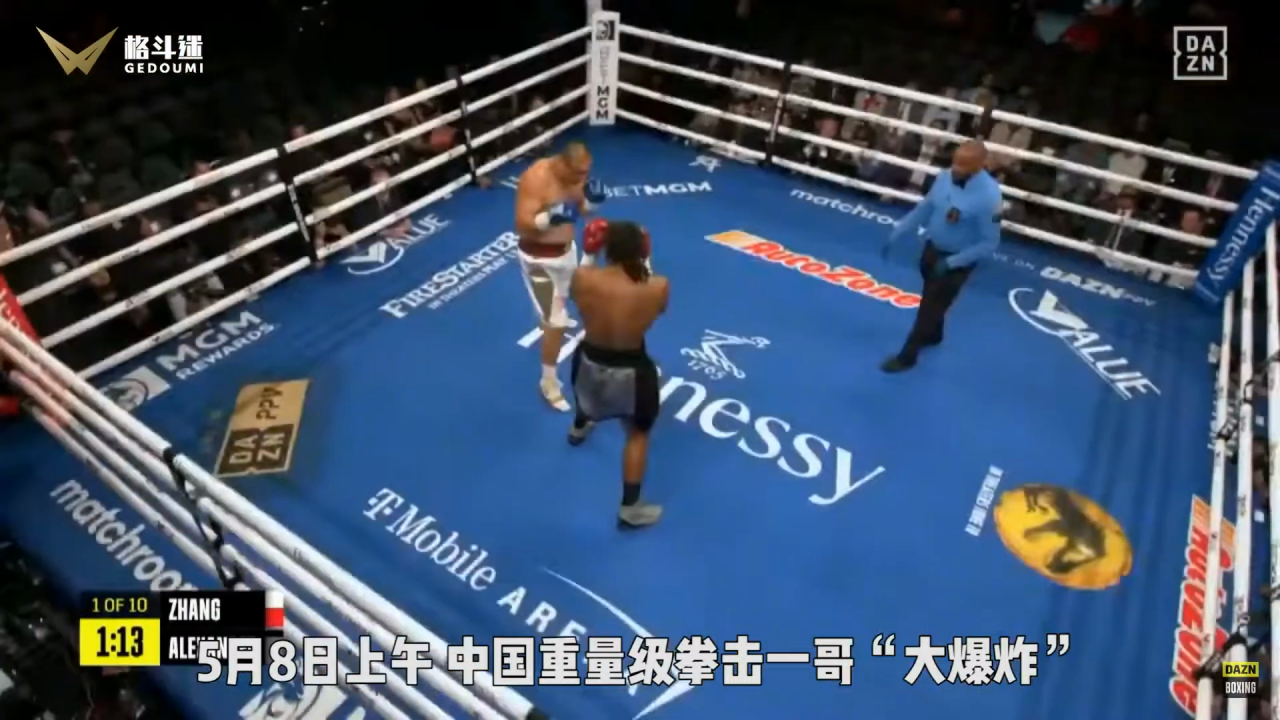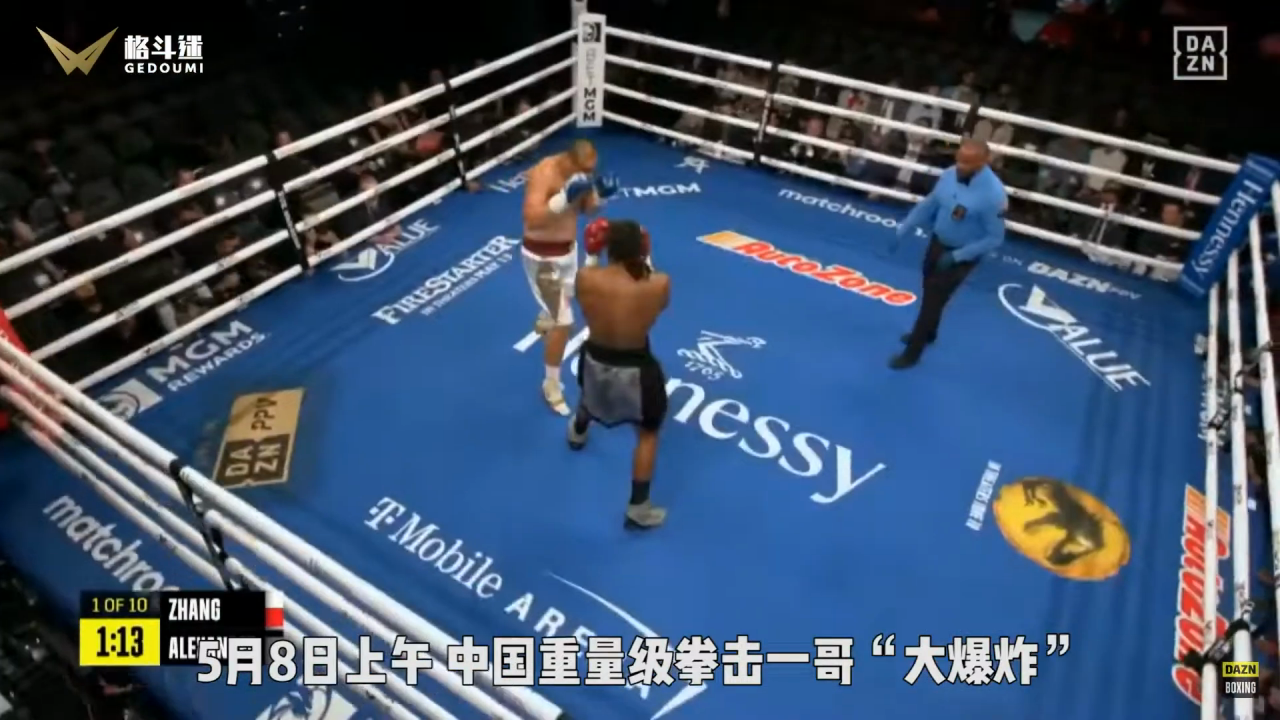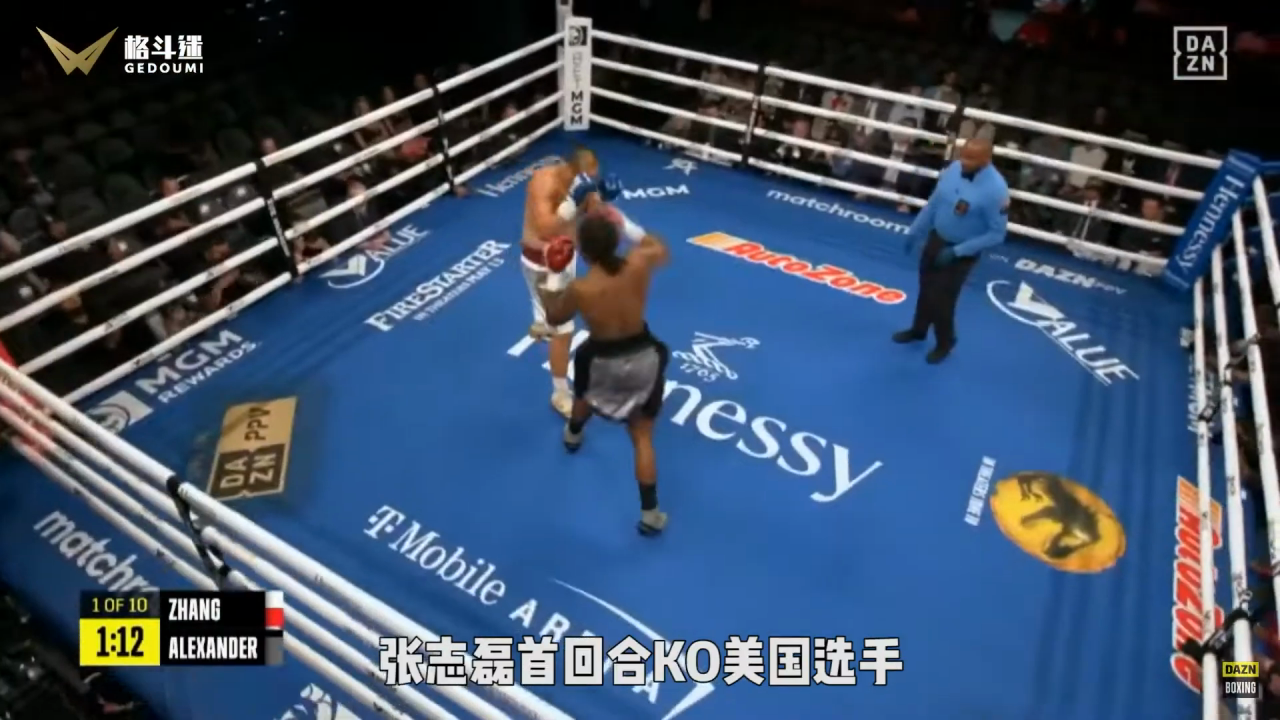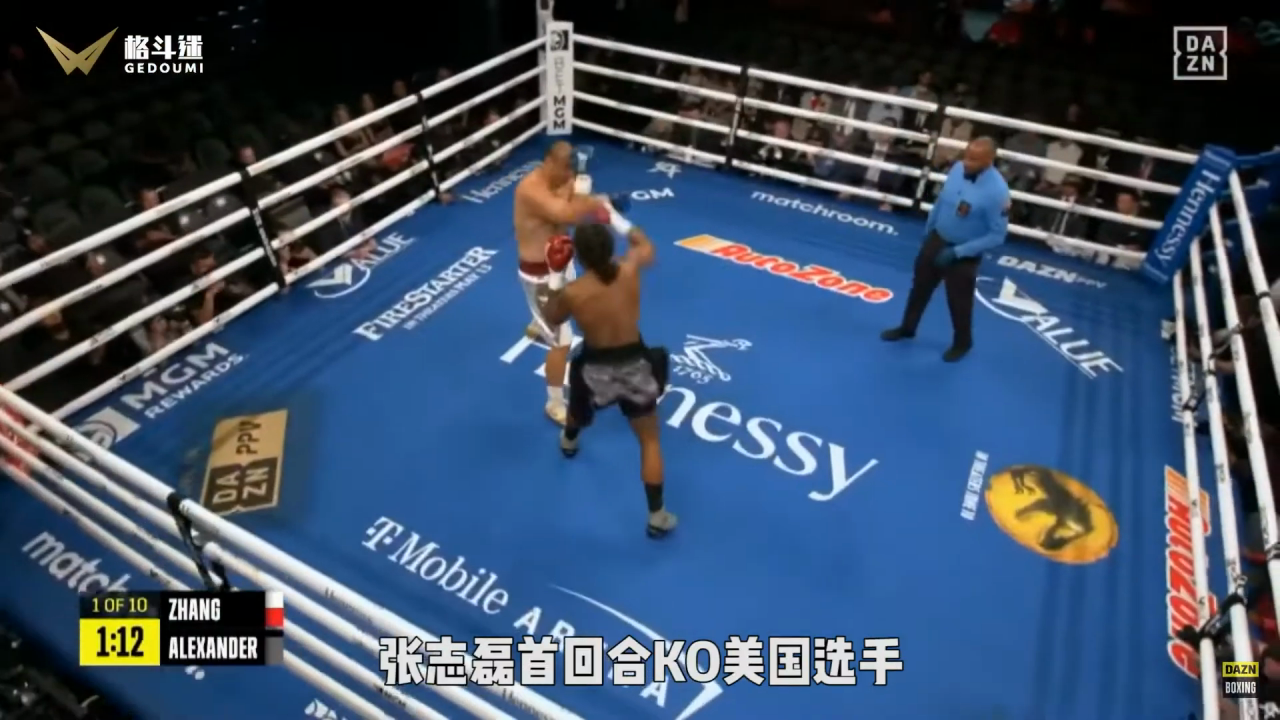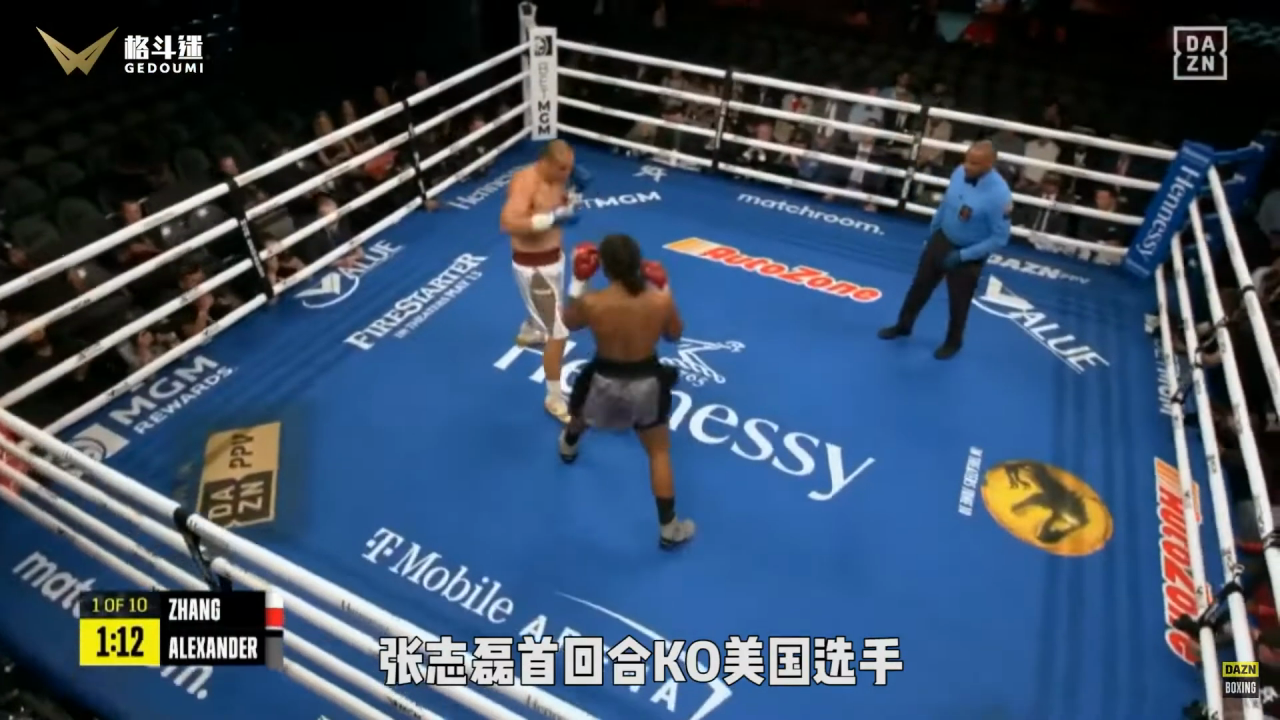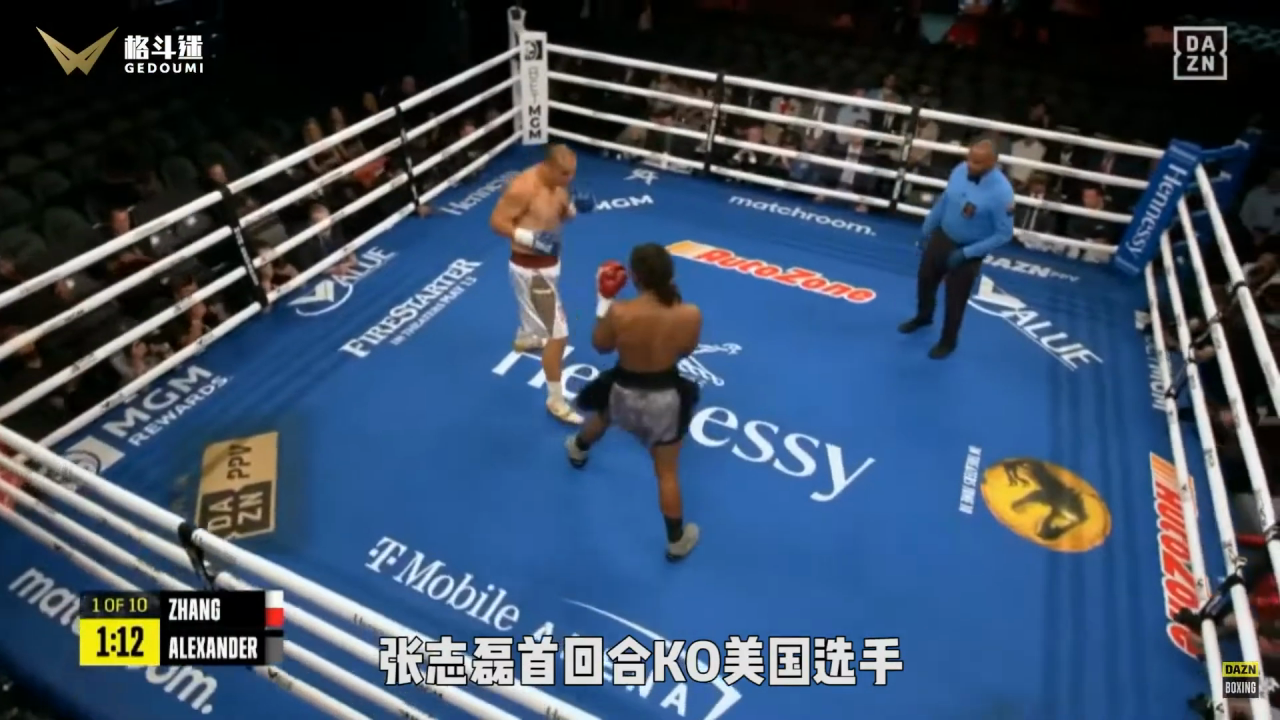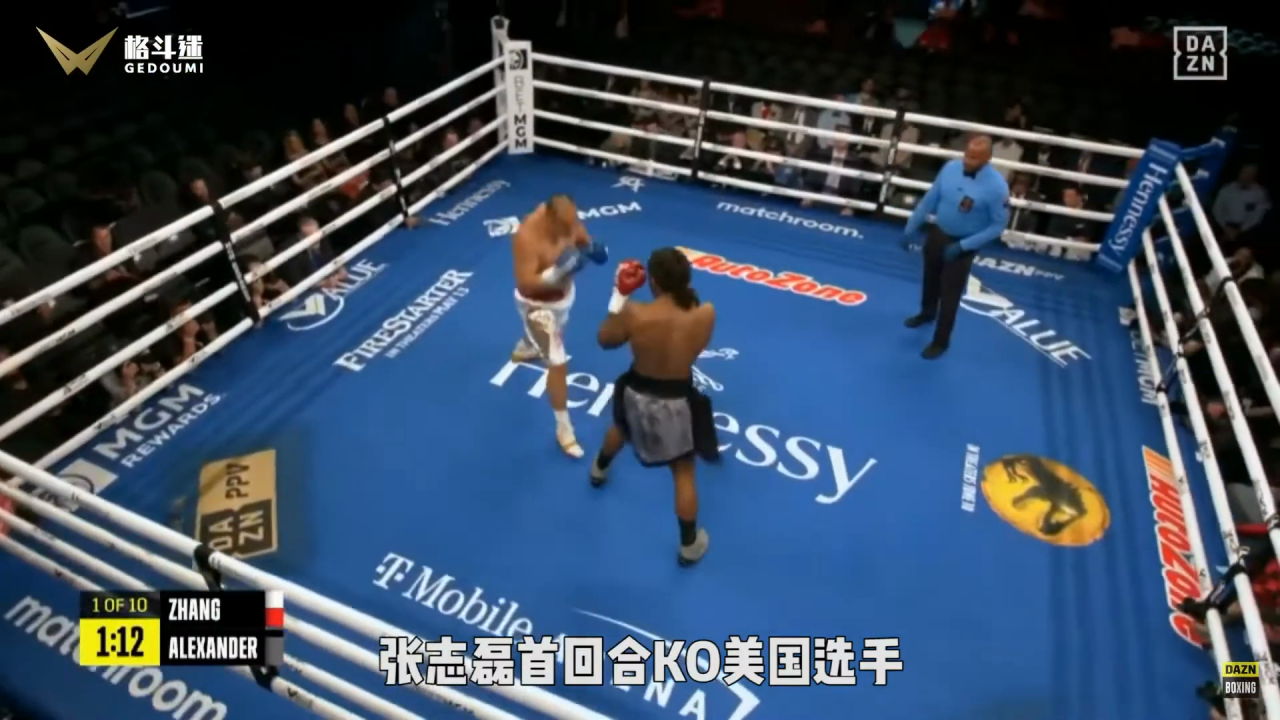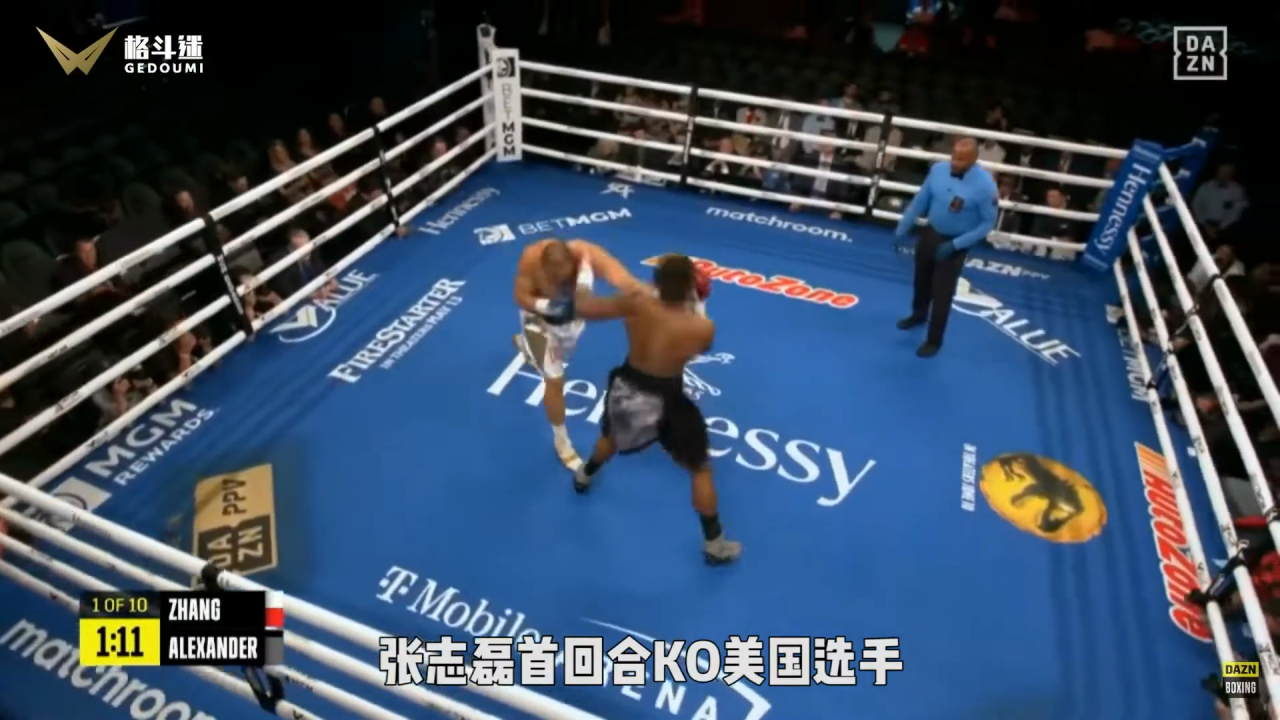
dt=0.2s
person 1, frame 1
left shoulder: (583, 278)
right shoulder: (657, 288)
right wrist: (644, 262)
left hip: (590, 361)
right hip: (629, 371)
left knee: (589, 397)
right knee: (637, 436)
left ankle: (578, 429)
right ankle: (629, 509)
person 1, frame 2
left shoulder: (588, 278)
right shoulder: (659, 285)
right wrist: (646, 260)
left hip: (597, 362)
right hip: (634, 371)
left knee: (591, 395)
right knee: (648, 435)
left ankle: (578, 434)
right ankle: (638, 508)
person 1, frame 3
left shoulder: (579, 289)
right shoulder: (636, 264)
left elbow: (555, 317)
right elbow: (661, 250)
right wrist: (624, 224)
left hip: (603, 361)
right hip: (641, 358)
left knee: (587, 395)
right knee: (642, 438)
left ankle: (573, 435)
right ankle: (650, 514)
person 1, frame 4
left shoulder: (572, 293)
right shoulder: (630, 270)
left elbow: (552, 318)
right elbow: (646, 245)
left wrist: (556, 271)
right wrist: (614, 217)
left hip: (595, 369)
right hip: (634, 367)
left knee: (579, 408)
right knee: (649, 441)
left ankle: (569, 441)
right ankle: (658, 517)
person 1, frame 5
left shoulder: (592, 303)
right shoulder: (661, 301)
left elbow: (570, 322)
right elbow: (674, 335)
left wrist: (577, 281)
left hip: (605, 380)
right hip: (646, 382)
left knee: (583, 408)
right knee: (659, 454)
left ankle: (568, 445)
right ankle: (669, 529)
person 1, frame 6
left shoulder: (619, 313)
right shoulder: (690, 315)
left elbow: (601, 345)
left wrist: (604, 298)
left hip: (624, 390)
right hip: (666, 396)
left knee: (601, 414)
right knee: (667, 472)
left ankle: (578, 450)
right ankle: (677, 541)
person 1, frame 7
left shoulder: (635, 314)
right shoulder: (705, 315)
left elbow: (605, 340)
left wrist: (619, 294)
right wrist: (690, 302)
left hip: (637, 395)
right hip: (677, 404)
left knee: (621, 427)
right knee: (683, 474)
left ankle: (599, 469)
right ankle: (689, 545)
person 1, frame 8
left shoulder: (638, 301)
right shoulder: (702, 327)
left elbow: (586, 309)
right wrist: (699, 302)
left hip: (625, 389)
right hip: (664, 403)
left knee: (613, 435)
right knee: (700, 470)
left ankle: (584, 476)
right ankle: (714, 543)
person 2, frame 1
left shoulder: (576, 174)
right shoulder: (536, 178)
left elbow: (580, 210)
right elbow: (523, 223)
left wrist: (590, 199)
right wrist: (550, 217)
left hip: (566, 248)
right hip: (539, 257)
left knee: (565, 291)
right knee: (558, 324)
left ankle: (547, 318)
right ankle: (549, 383)
person 2, frame 2
left shoulder: (580, 172)
right shoulder: (544, 174)
left elbow: (588, 209)
right elbow: (532, 220)
left wrist: (601, 193)
right wrist: (565, 195)
left hip: (568, 247)
right hip: (543, 255)
left knee: (566, 291)
right knee: (563, 322)
left ankle: (544, 321)
right ankle: (552, 386)
person 2, frame 3
left shoulder: (581, 180)
right shoulder: (545, 184)
right elbow: (546, 231)
left wrist: (605, 195)
right wrist: (573, 200)
right hip: (541, 262)
right knee: (564, 330)
left ankle: (541, 326)
right ankle: (561, 396)
person 2, frame 4
left shoulder: (564, 180)
right shoulder: (531, 189)
left elbow: (586, 208)
right elbow: (568, 215)
left wrist: (604, 205)
right wrist: (582, 178)
right hip: (540, 275)
right knee: (562, 342)
left ankle: (538, 325)
right ankle: (556, 405)
person 2, frame 5
left shoulder: (556, 178)
right shoulder: (525, 182)
left elbow: (566, 209)
right elbow: (510, 223)
left wrist: (572, 192)
right wrist: (554, 217)
left hip: (552, 257)
right hip: (533, 266)
left knee: (544, 306)
right knee: (558, 334)
left ankle: (529, 333)
right ankle: (554, 399)
person 2, frame 6
left shoulder: (556, 181)
right shoulder: (524, 187)
left elbow: (562, 213)
right elbow: (497, 221)
left wrist: (576, 206)
right wrist: (533, 240)
left hip: (548, 260)
right hip: (531, 267)
left knee: (534, 305)
right knee: (557, 334)
left ankle: (526, 337)
right ankle: (556, 400)
person 2, frame 7
left shoulder: (567, 218)
right shoulder: (528, 236)
left elbow: (581, 237)
right elbow: (527, 283)
left wrist: (591, 248)
right wrist: (558, 271)
left hip: (563, 291)
right hip: (537, 300)
left knee: (553, 331)
right knee: (558, 363)
left ankle: (524, 349)
right ankle: (564, 430)
person 2, frame 8
left shoulder: (585, 253)
right shoulder: (531, 258)
left elbow: (624, 281)
right elbow: (521, 297)
right wrist: (549, 307)
left hip: (574, 315)
right hip: (541, 317)
left knee: (561, 351)
right knee: (554, 380)
left ankle: (526, 343)
right ankle: (562, 442)
person 3, frame 1
left shoulder: (988, 197)
right shoulder: (946, 177)
left elbow: (989, 243)
right elbow: (924, 208)
left wrist: (951, 263)
right wrist: (895, 235)
left hip: (957, 261)
right hip: (933, 249)
left knee: (930, 306)
right knee: (930, 298)
left ankle: (907, 356)
right ankle: (932, 335)
person 3, frame 2
left shoulder: (993, 193)
right shoulder: (950, 174)
left elbow: (995, 238)
right elbow: (928, 205)
left wrist: (956, 256)
right wrist: (902, 231)
left hip: (963, 256)
right hip: (938, 243)
left knee: (933, 299)
right knee: (930, 293)
left ankle: (912, 352)
right ankle: (926, 333)
person 3, frame 3
left shoulder: (995, 190)
right shoulder: (954, 169)
left elbow: (997, 234)
left wrist: (957, 251)
right wrist: (915, 231)
left hip: (963, 253)
right hip: (936, 239)
left knee: (940, 298)
right knee: (927, 289)
left ankle: (945, 342)
right ankle: (919, 329)
person 3, frame 4
left shoulder: (997, 191)
right shoulder: (957, 169)
left elbow: (997, 236)
left wrist: (957, 252)
right wrist: (928, 231)
left hip: (965, 254)
right hip: (937, 240)
left knee: (959, 302)
right knee: (920, 286)
left ankle: (962, 343)
right ankle: (907, 327)
person 3, frame 5
left shoulder: (999, 195)
right shoulder: (960, 173)
left elbow: (1000, 238)
left wrist: (962, 255)
right wrist: (934, 230)
left hip: (969, 253)
right hip: (942, 239)
left knee: (959, 300)
right knee: (921, 283)
left ankle: (953, 342)
right ankle: (903, 325)
person 3, frame 6
left shoulder: (1001, 192)
right shoulder: (960, 171)
left elbow: (1004, 234)
left wrist: (966, 253)
right wrist: (927, 230)
left hip: (969, 251)
right hip: (941, 237)
left knee: (955, 298)
right knee: (925, 279)
left ankle: (948, 341)
right ankle: (923, 316)
person 3, frame 7
left shoulder: (996, 186)
right shoulder: (951, 167)
left elbow: (998, 225)
right elbow: (929, 199)
left wrist: (963, 246)
right wrist: (910, 229)
left hip: (963, 244)
right hip: (937, 234)
left knee: (949, 293)
right knee: (930, 279)
left ankle: (940, 341)
right ankle: (928, 312)
person 3, frame 8
left shoulder: (985, 184)
right shoulder: (938, 169)
left elbow: (988, 223)
right elbow: (919, 201)
left wrist: (955, 244)
right wrist: (901, 230)
left hip: (955, 243)
right hip: (930, 234)
left knee: (942, 291)
right knee: (922, 279)
left ankle: (934, 339)
right ankle: (919, 314)
